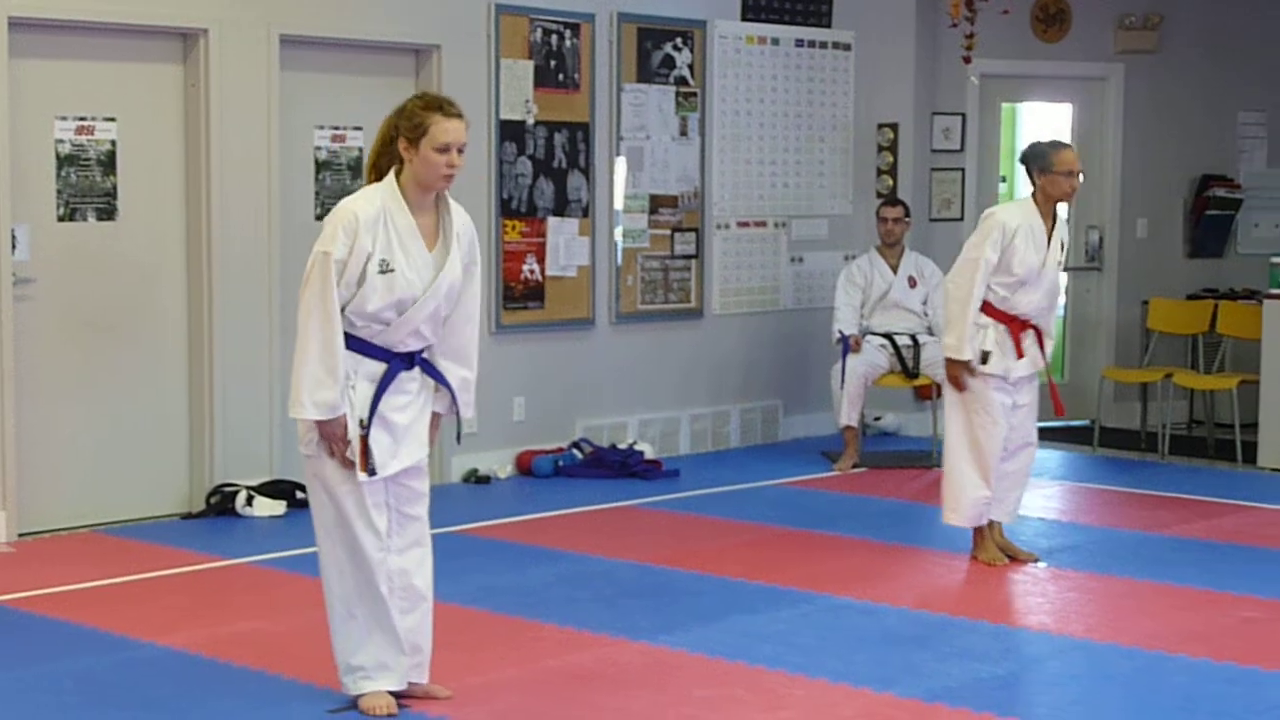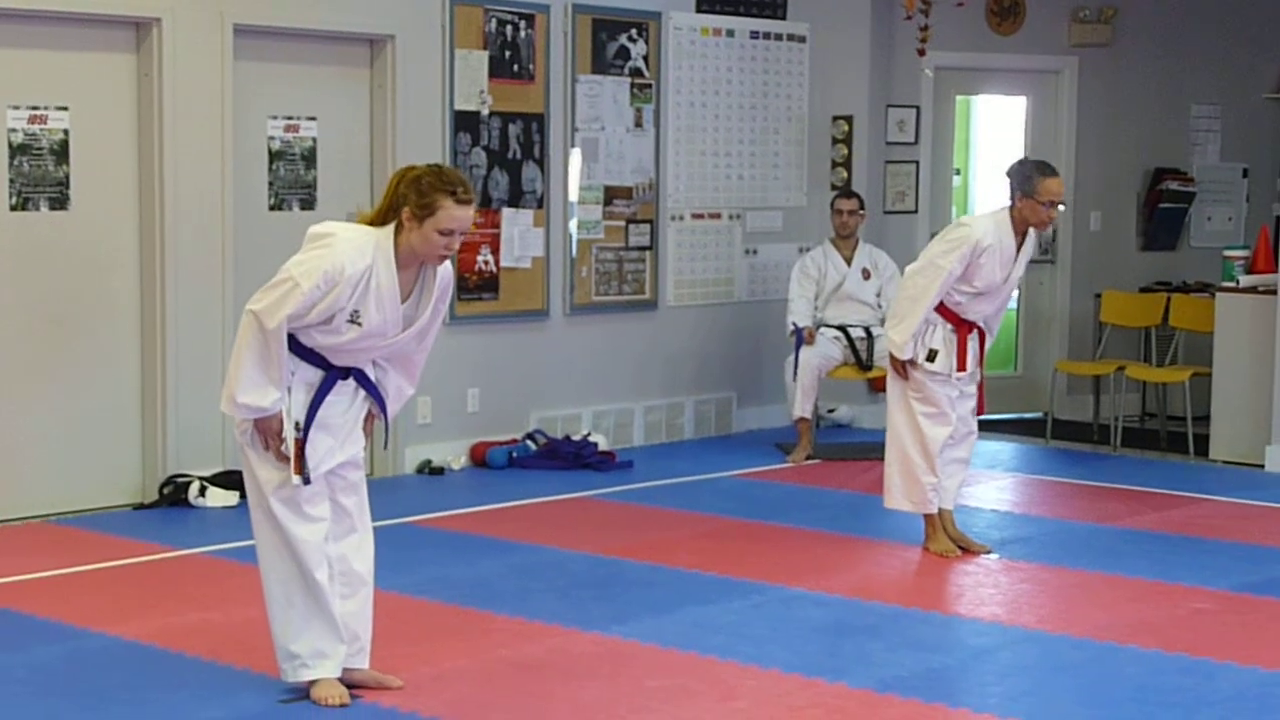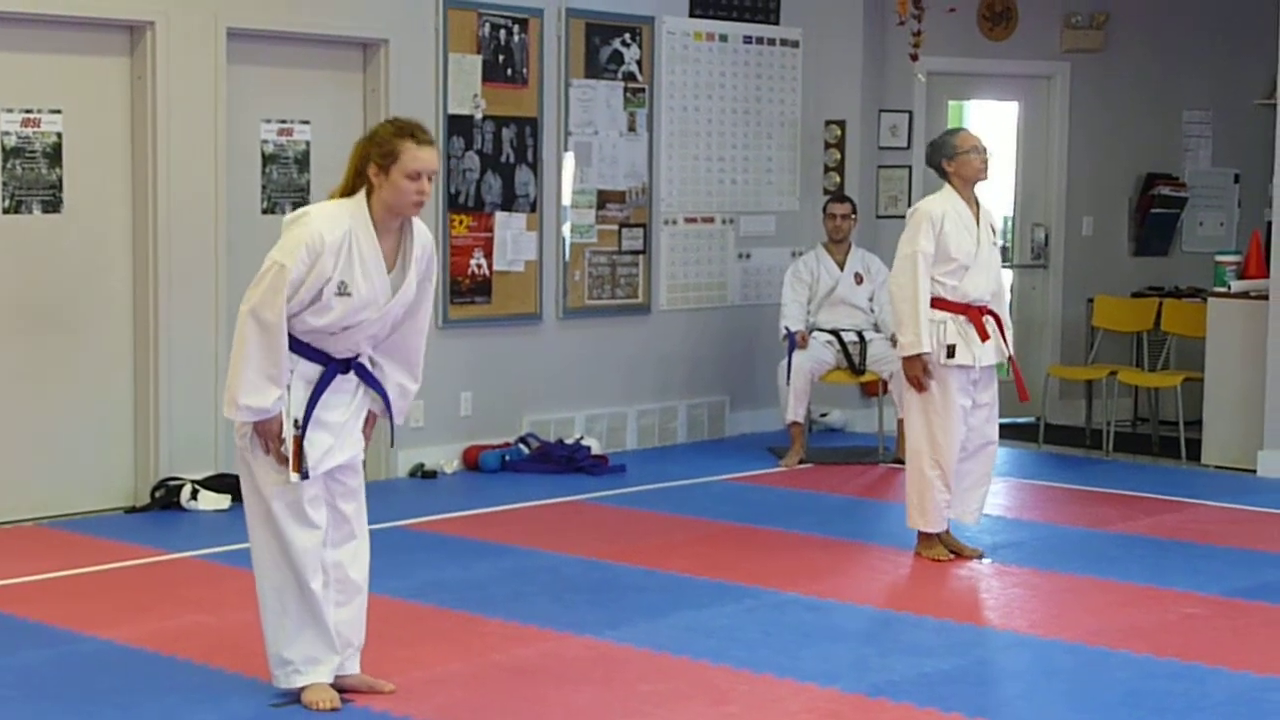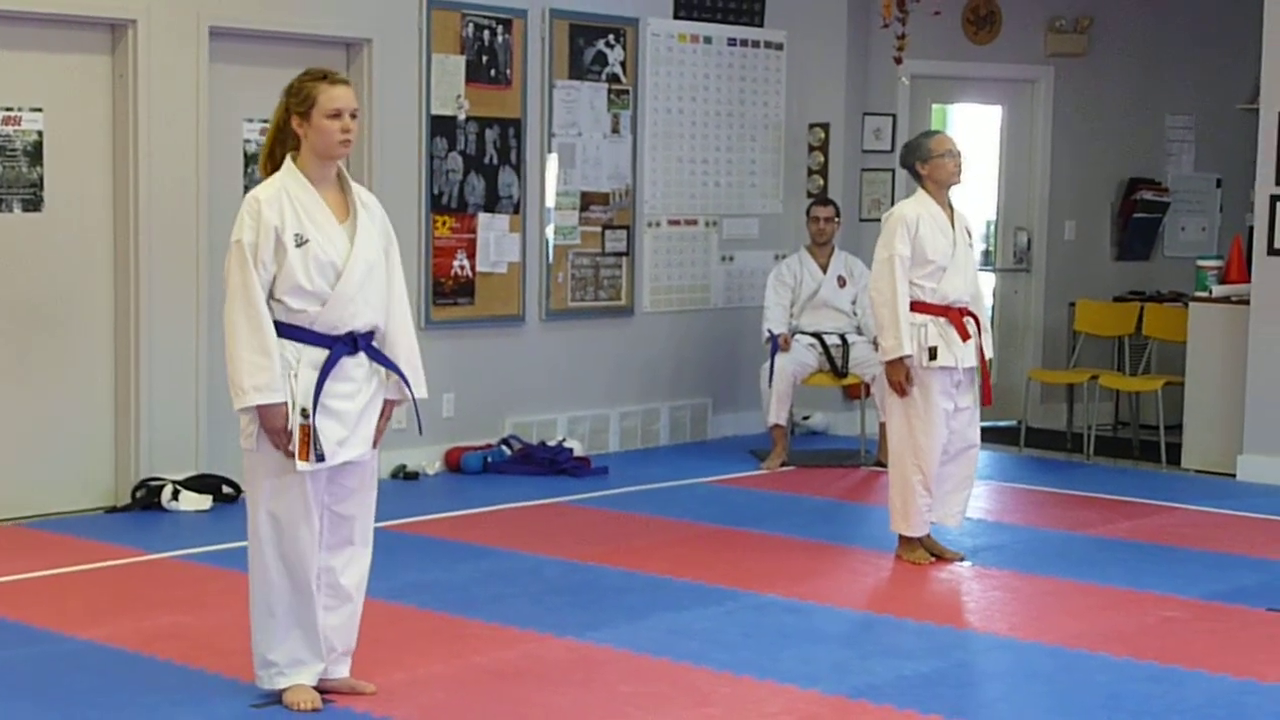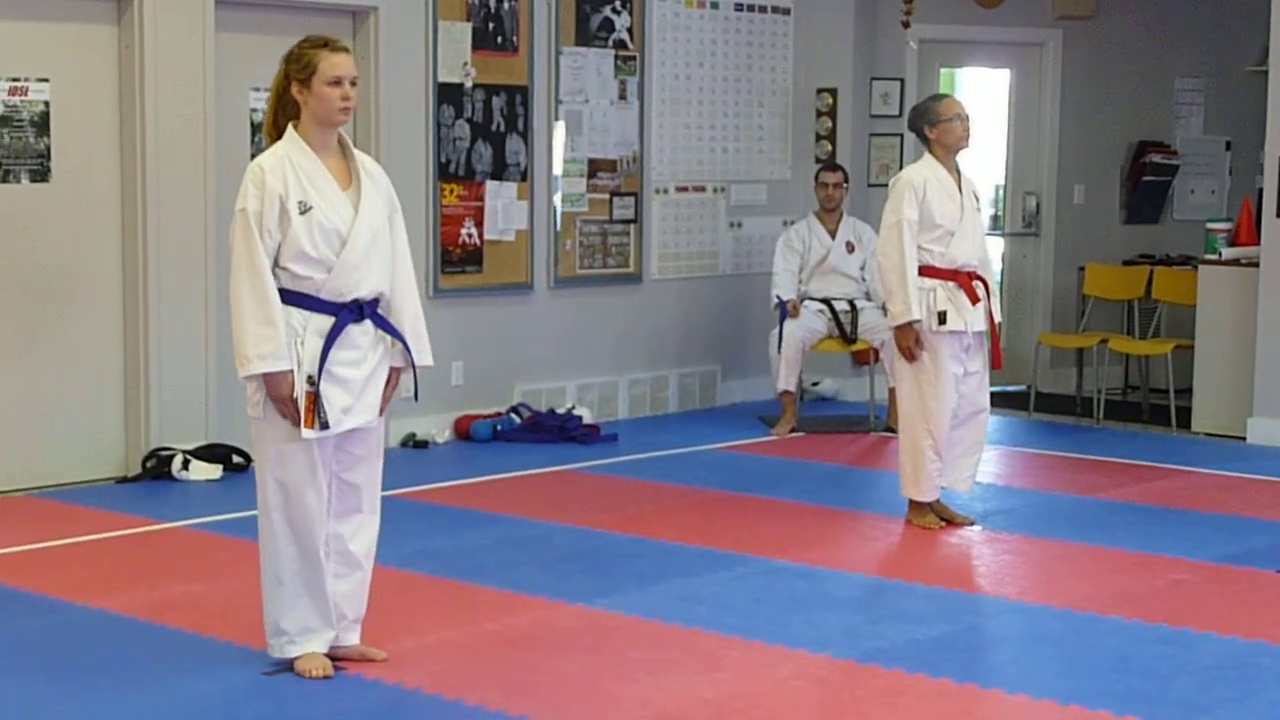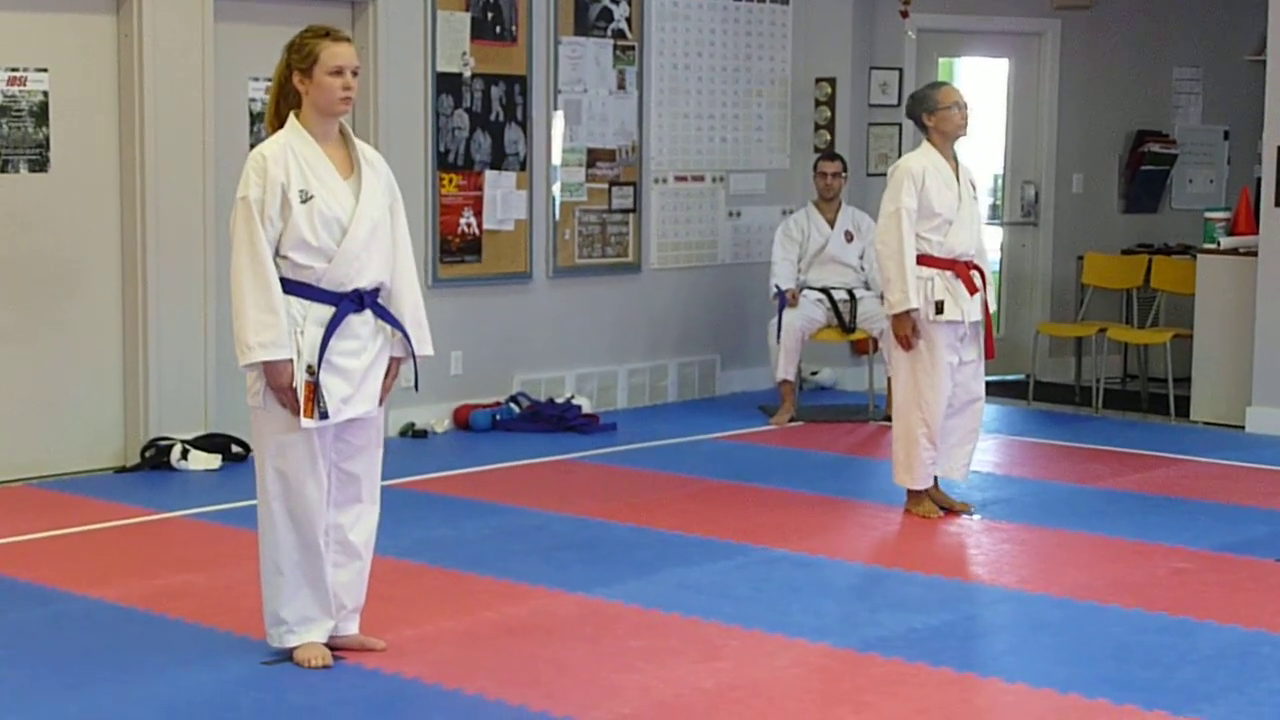
dt=0.5s
person 1, frame 1
left shoulder: (459, 226)
right shoulder: (357, 216)
left elbow: (458, 322)
right elbow: (320, 314)
left wrist: (442, 400)
right wrist: (327, 409)
left hip: (409, 390)
right hip: (352, 389)
left knee: (408, 532)
right knee: (359, 536)
left ankle: (404, 667)
person 1, frame 2
left shoulder: (438, 278)
right shoulder: (345, 257)
right elbow: (264, 318)
left wrist: (373, 408)
right wrist: (264, 405)
left hip: (340, 393)
right hip: (284, 389)
left knee: (348, 524)
right knee: (300, 527)
left ankle: (346, 657)
right ankle: (315, 664)
person 1, frame 3
left shoulder: (420, 245)
right shoulder: (321, 231)
left elbow: (403, 336)
right elbow: (262, 314)
left wrist: (378, 404)
right wrist: (265, 407)
left hip: (340, 393)
right hip: (284, 392)
left knee: (346, 532)
right knee: (297, 532)
left ankle: (339, 660)
right ankle: (306, 668)
person 1, frame 4
left shoulder: (368, 207)
right shoulder: (267, 204)
left elbow: (391, 300)
right elbow: (248, 306)
left wrist: (390, 387)
right wrist: (266, 398)
left hip: (356, 382)
right hip: (293, 380)
left knee: (347, 531)
right knee: (289, 530)
left ankle: (328, 663)
right ankle: (287, 669)
person 1, frame 5
left shoulder: (371, 174)
right shoulder: (270, 173)
left elbow: (395, 266)
right elbow: (253, 275)
left wrist: (395, 354)
right wrist: (273, 367)
left hip: (361, 351)
right hip: (300, 348)
left knee: (355, 497)
right knee: (299, 497)
left ankle: (340, 628)
right ankle: (300, 636)
person 1, frame 6
left shoulder: (372, 164)
right shoulder: (272, 162)
left elbow: (396, 256)
right elbow: (254, 264)
left wrist: (397, 343)
right wrist: (272, 355)
left hip: (361, 341)
right hip: (300, 339)
left knee: (355, 487)
right knee: (298, 487)
left ankle: (340, 619)
right ankle: (300, 627)
person 2, frame 1
left shoulder: (1058, 230)
right shoulder: (1003, 220)
right elbow: (963, 284)
left wrist: (1040, 349)
right wrist: (957, 351)
left hip: (1024, 347)
right hip: (987, 343)
left knee: (1018, 441)
right knee: (982, 439)
left ankle: (997, 532)
right ankle: (981, 539)
person 2, frame 2
left shoulder: (1026, 240)
right shoulder: (974, 232)
right elbow: (920, 284)
left wrist: (976, 345)
right wrist: (901, 345)
left hip: (964, 341)
right hip: (930, 339)
left knee: (959, 432)
right knee: (928, 431)
left ankle: (949, 523)
right ankle: (933, 530)
person 2, frame 3
left shoulder: (985, 215)
right shoulder: (930, 211)
right elbow: (907, 281)
left wrist: (1002, 338)
right wrist: (912, 349)
left hip: (981, 339)
right hip: (943, 338)
left knee: (979, 439)
right knee: (939, 439)
left ankle: (946, 530)
right ankle: (928, 536)
person 2, frame 4
left shoulder: (960, 220)
right shoulder: (905, 216)
right elbow: (886, 287)
left wrist: (980, 344)
right wrist: (895, 353)
left hip: (961, 342)
right hip: (924, 341)
left knee: (960, 441)
right knee: (920, 442)
left ankle: (927, 532)
right ankle: (908, 538)
person 2, frame 5
left shoulder: (967, 183)
right shoulder: (912, 181)
right elbow: (895, 252)
left wrist: (988, 308)
right wrist: (904, 318)
left hip: (969, 306)
right hip: (932, 306)
left knee: (970, 406)
right knee: (930, 406)
left ankle: (937, 497)
right ankle: (919, 502)
person 2, frame 6
left shoulder: (964, 172)
right shoulder: (911, 168)
right elbow: (893, 240)
left wrist: (981, 297)
right wrist: (902, 306)
left hip: (965, 295)
right hip: (929, 295)
left knee: (966, 394)
right knee: (926, 395)
left ankle: (935, 485)
right ankle: (916, 491)
person 3, frame 1
left shoulder: (925, 268)
right shoulder: (858, 269)
left elbow: (939, 310)
right elbow: (846, 309)
right wrist: (850, 334)
left hip: (919, 343)
right hip: (876, 343)
right knee: (849, 369)
right ankle: (851, 449)
person 3, frame 2
left shoulder: (879, 260)
right shoulder: (812, 261)
left elbow: (894, 302)
right elbow: (800, 301)
right wrist: (804, 326)
left hip: (873, 335)
right hip: (830, 335)
right knee: (802, 361)
right ankle: (805, 440)
person 3, frame 3
left shoulder: (872, 265)
right shoulder: (805, 265)
left elbow: (886, 307)
right elbow: (793, 305)
right wrist: (797, 330)
left hip: (866, 339)
right hip: (823, 339)
right knee: (795, 366)
left ankle: (905, 444)
right ankle: (797, 445)
person 3, frame 4
left shoulder: (855, 267)
right shoulder: (788, 268)
left elbow: (868, 310)
right elbow: (776, 307)
right wrist: (779, 333)
left hip: (848, 342)
right hip: (805, 342)
right knee: (777, 368)
left ankle: (886, 448)
right ankle: (779, 447)
person 3, frame 5
left shoulder: (863, 233)
right shoulder: (796, 234)
left elbow: (876, 275)
right elbow: (784, 273)
right wrist: (789, 299)
left hip: (857, 307)
right hip: (814, 308)
left knee: (896, 332)
right knee: (786, 335)
left ankle: (896, 412)
right ankle: (788, 414)
person 3, frame 6
left shoulder: (862, 222)
right shoulder: (795, 223)
left elbow: (875, 264)
right elbow: (783, 262)
right wrist: (787, 288)
left hip: (855, 297)
right hip: (813, 297)
right knee: (785, 324)
left ankle: (894, 401)
right ankle: (788, 402)
